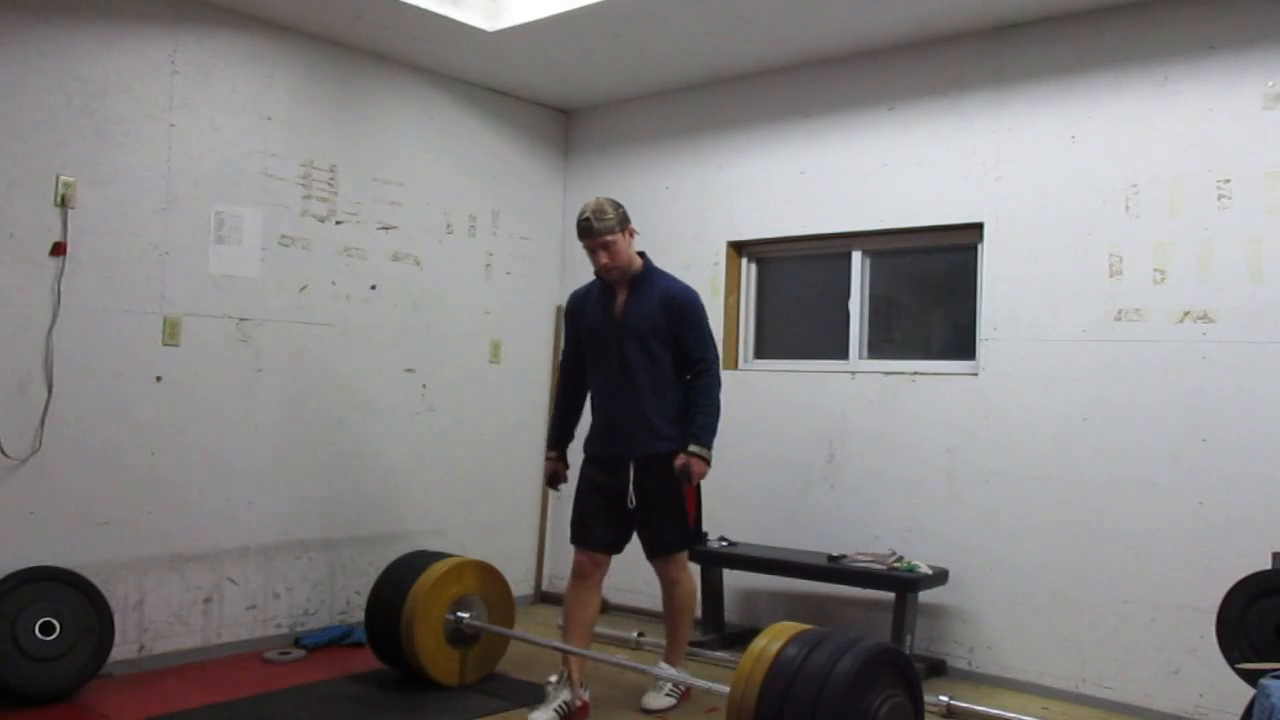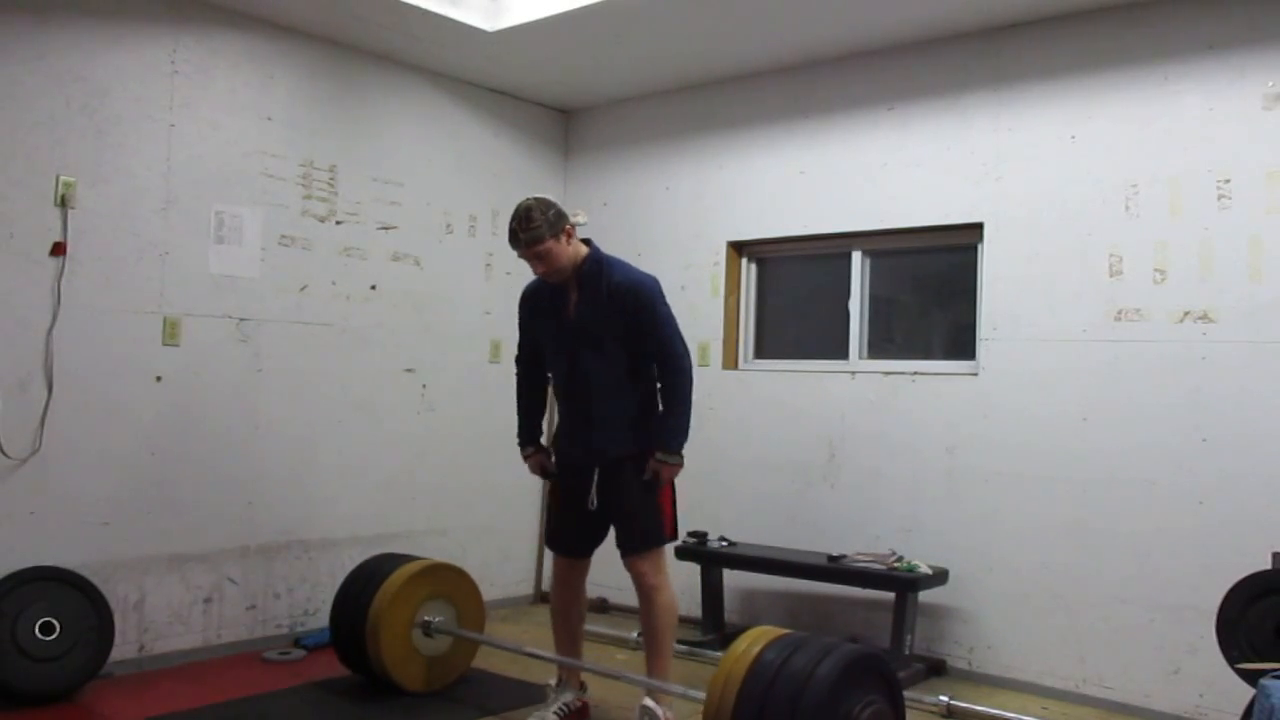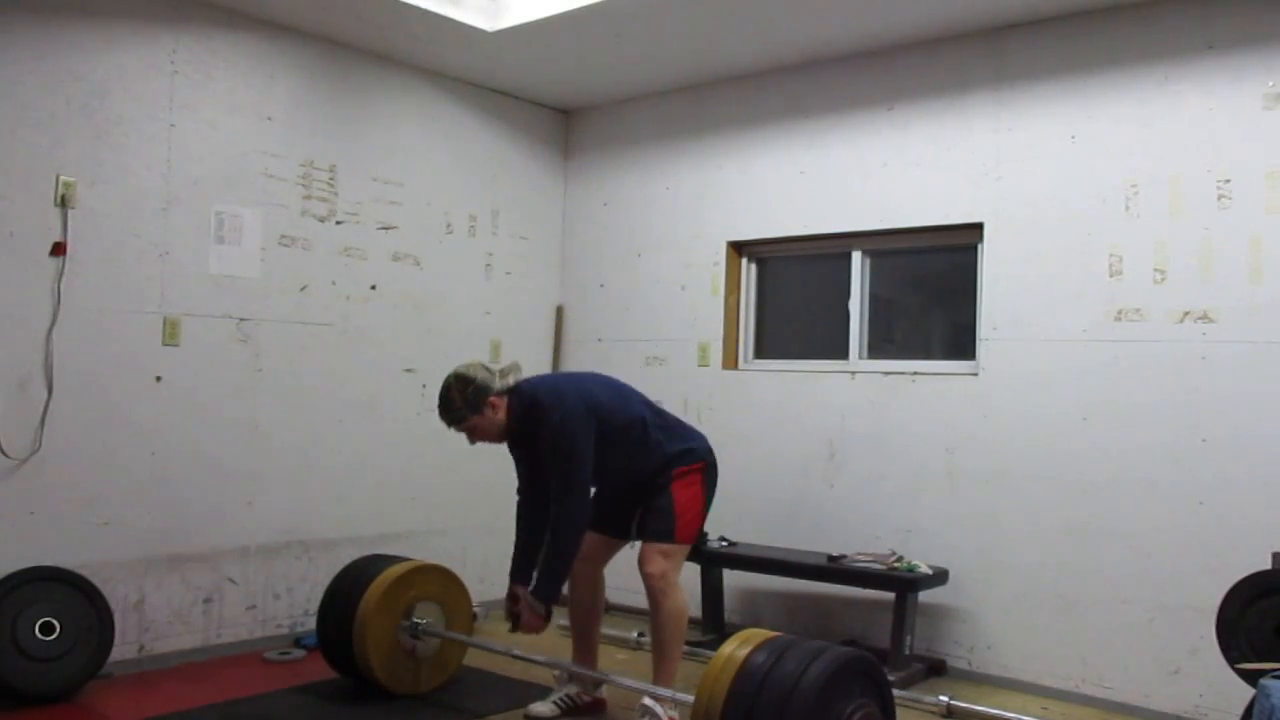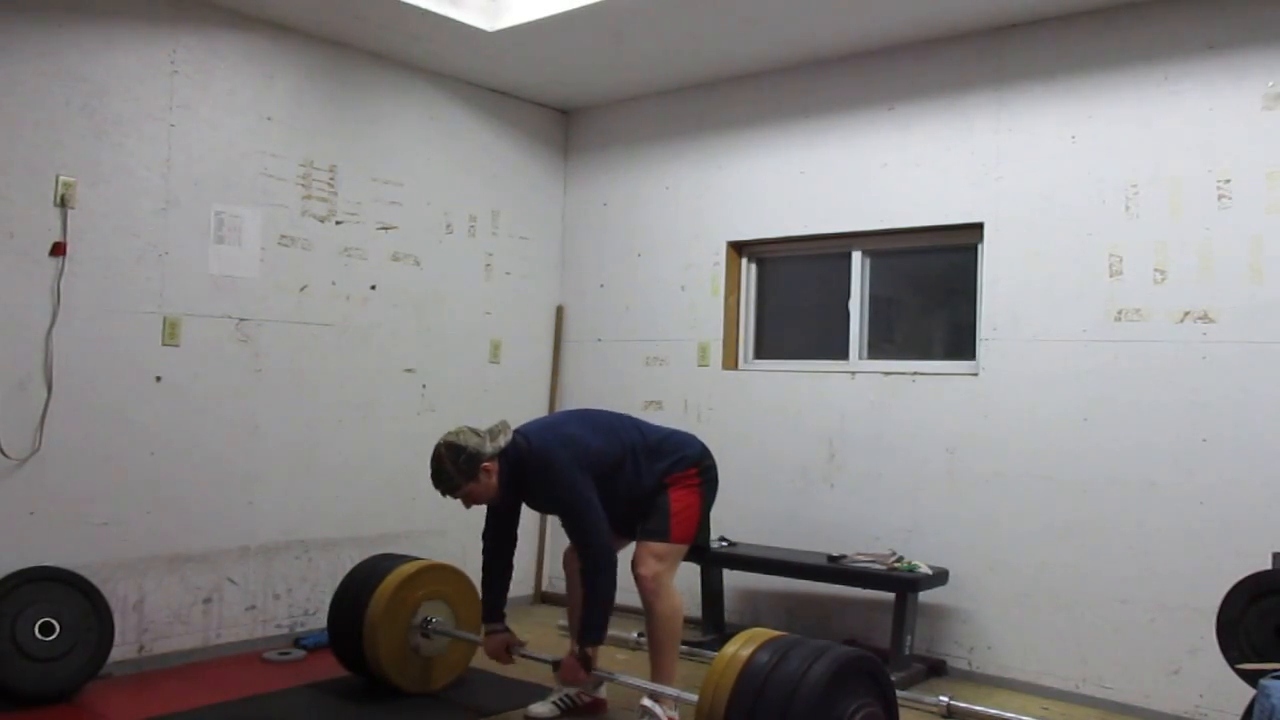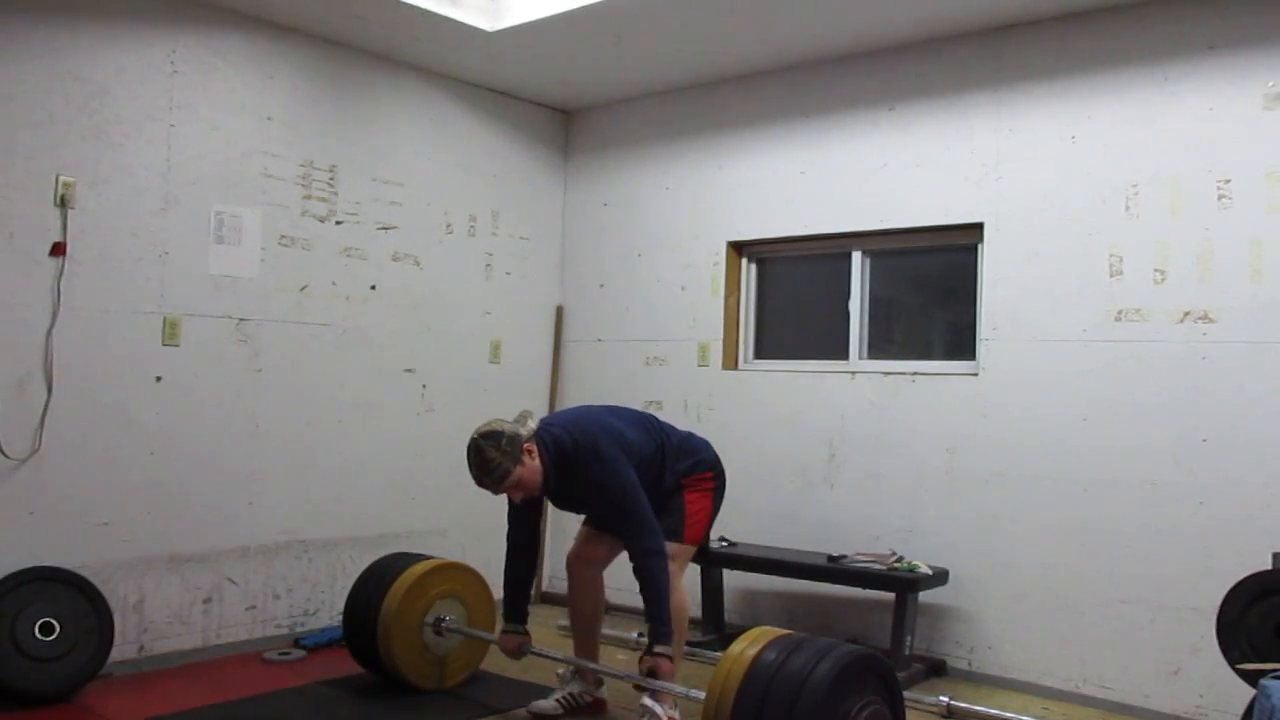
dt=1s
person 1, frame 1
left shoulder: (676, 298)
right shoulder: (582, 302)
left elbow: (705, 374)
right elbow: (571, 378)
left wrist: (699, 446)
right wrist: (556, 446)
left hip: (662, 456)
right hip: (602, 457)
left knee: (672, 565)
right knee: (586, 564)
left ankle: (674, 672)
person 1, frame 2
left shoulder: (632, 287)
right shoulder: (535, 299)
left elbow: (676, 368)
right elbow: (531, 371)
left wrist: (670, 447)
right wrist: (529, 438)
left hip: (634, 455)
right hip: (573, 455)
left knee: (647, 570)
right knee: (566, 568)
person 1, frame 3
left shoulder: (559, 410)
right shoulder: (522, 419)
left elbow: (571, 505)
right elbow: (535, 500)
left wrist: (542, 597)
right wrist: (520, 579)
left hip: (680, 464)
left knee: (656, 569)
right knee: (583, 560)
right ankle: (584, 686)
person 1, frame 4
left shoulder: (551, 464)
right shoulder: (511, 464)
left elbow: (600, 558)
right elbow: (498, 546)
left wrist: (586, 646)
right wrist: (493, 624)
left hip: (680, 471)
right hip: (634, 482)
left knee: (649, 572)
right knee: (575, 561)
right ankle: (585, 688)
person 1, frame 5
left shoulder: (595, 455)
right shoulder: (523, 465)
left elbow: (648, 547)
right elbow: (522, 543)
left wrist: (660, 644)
right wrist: (513, 623)
left hip: (690, 475)
right hip: (640, 479)
left knee: (665, 571)
right knee: (581, 562)
right ankle: (587, 685)
